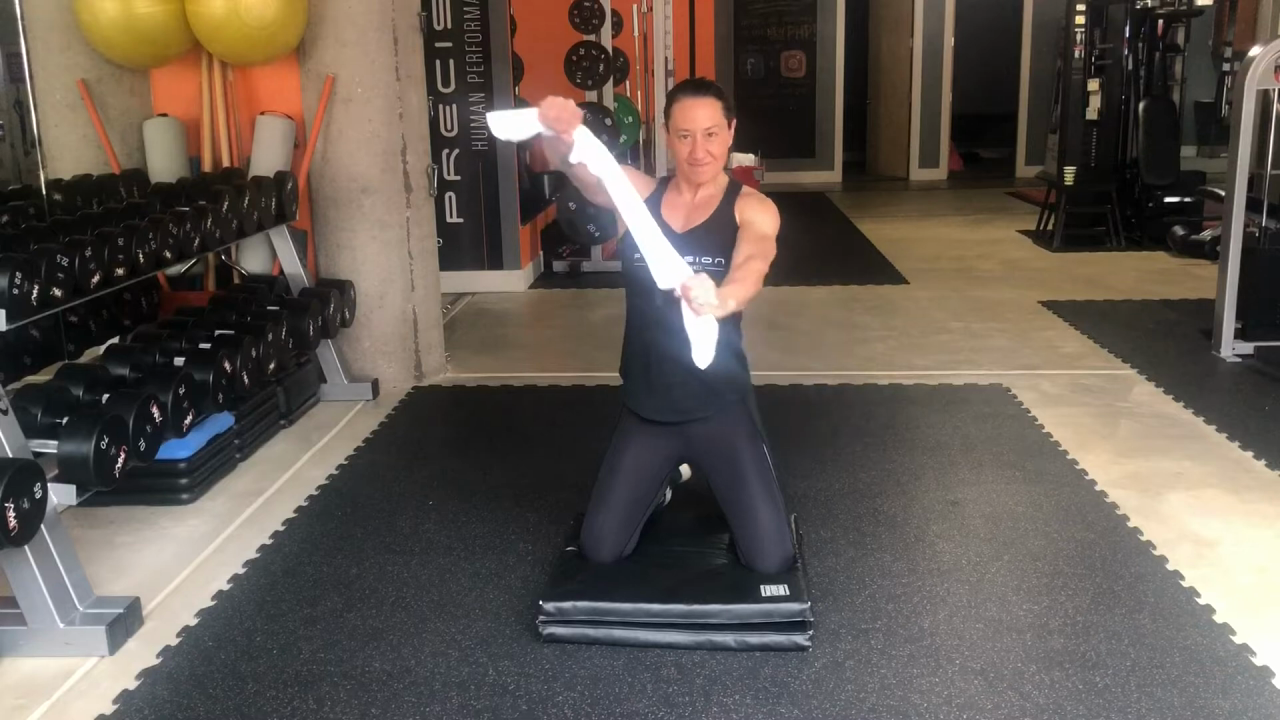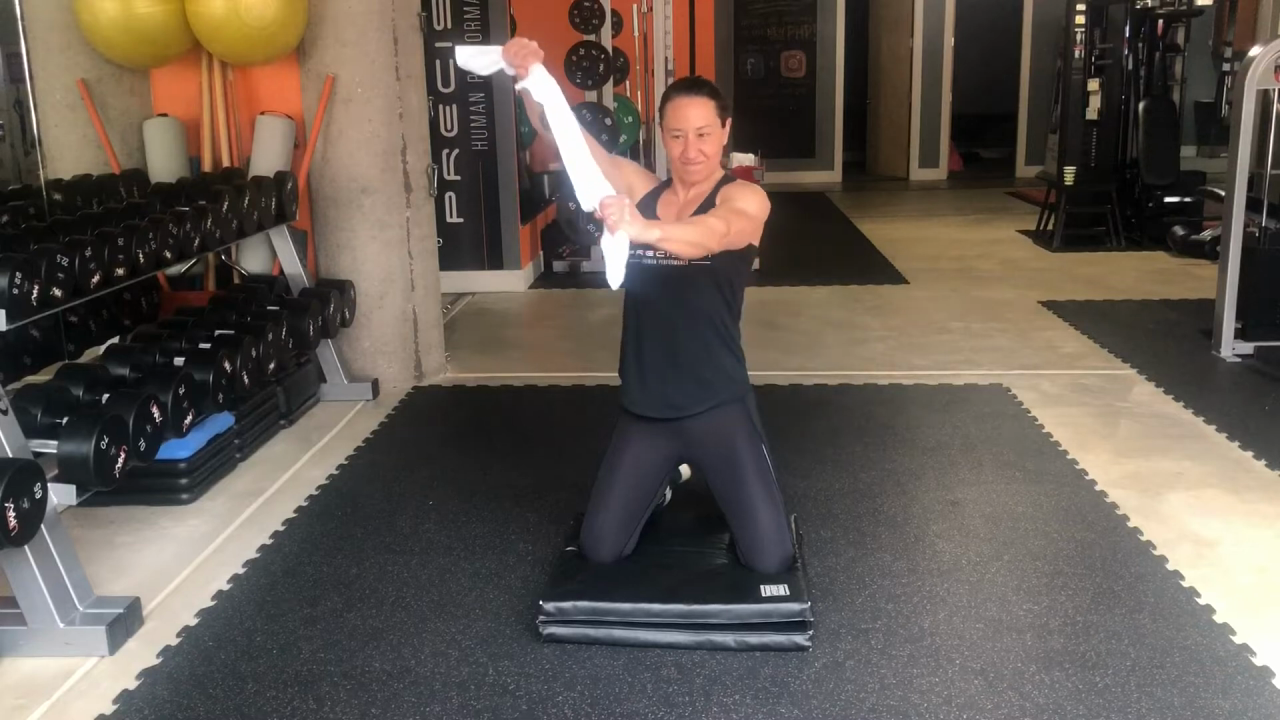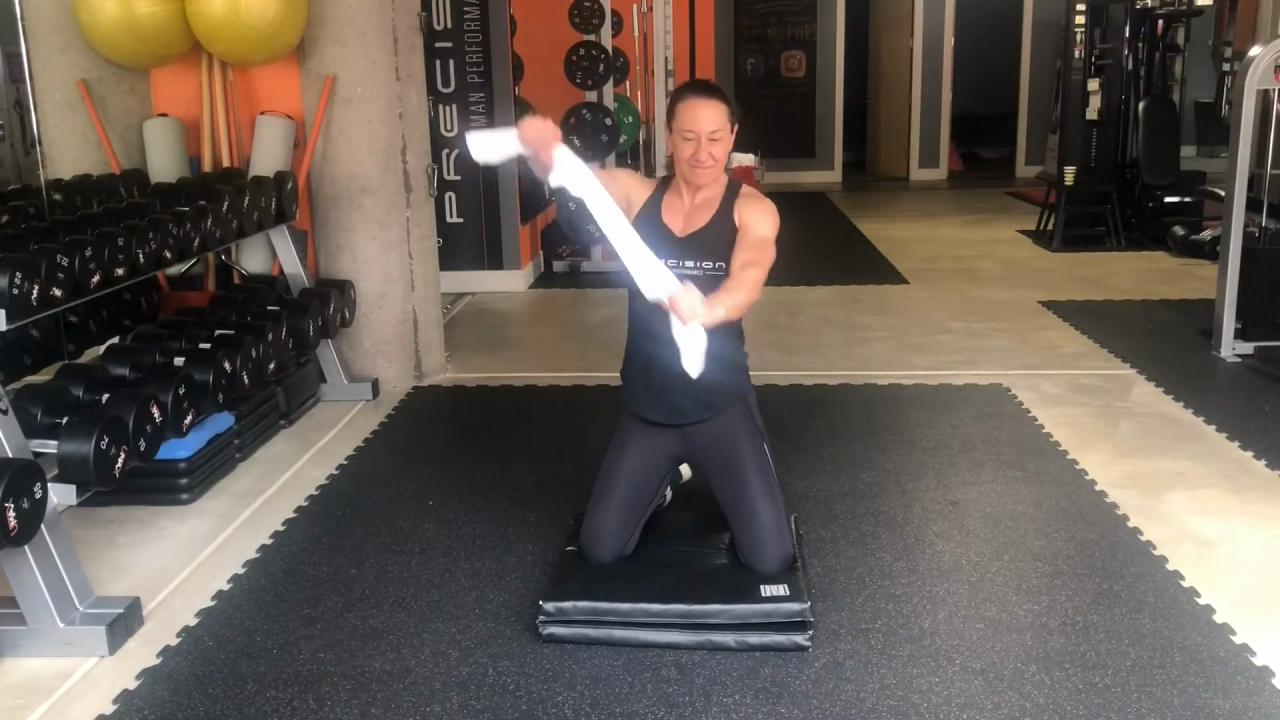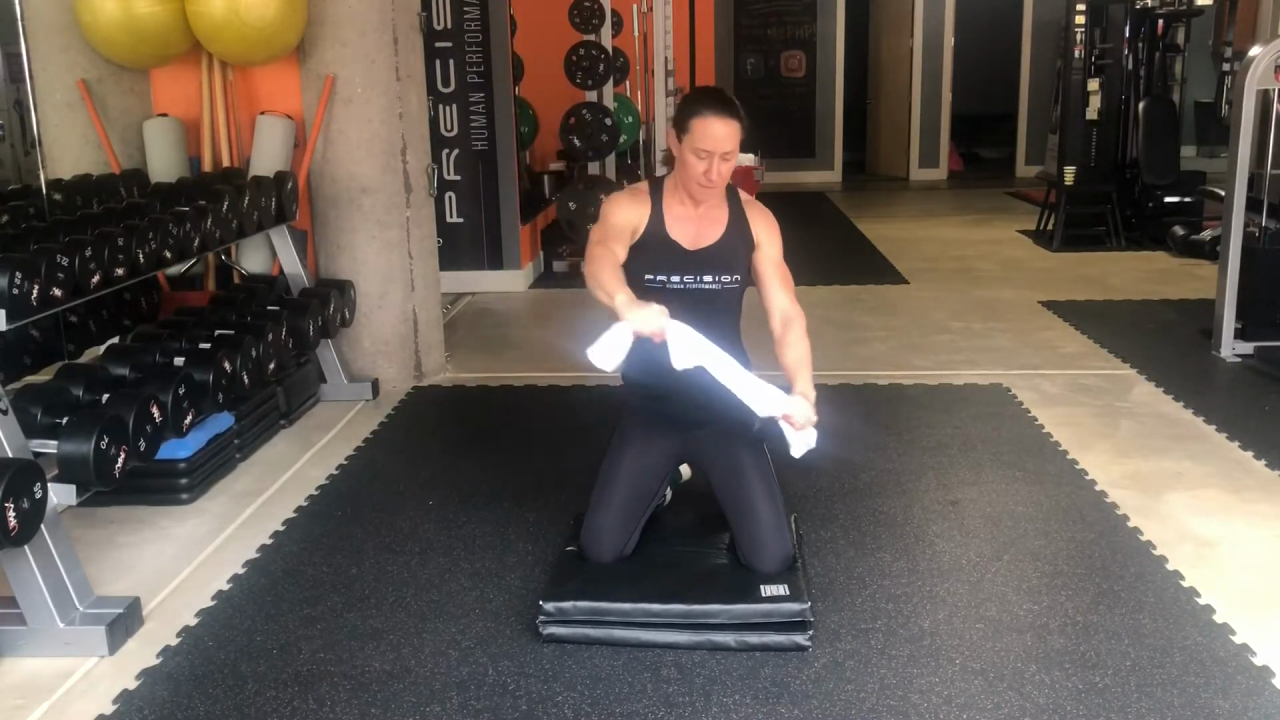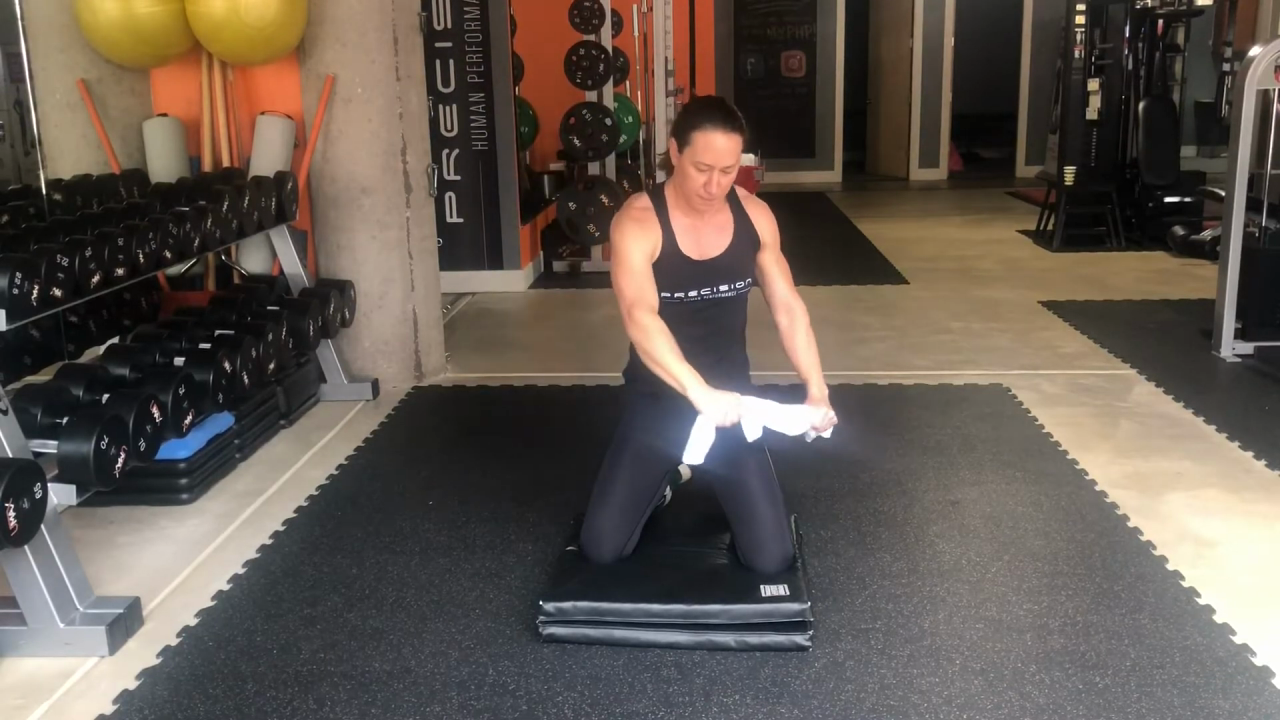
dt=0.7s
person 1, frame 1
left shoulder: (752, 208)
right shoulder: (634, 193)
left elbow: (753, 264)
right elbow: (574, 166)
left wrist: (721, 299)
right wrist: (558, 131)
left hip: (720, 407)
right hip: (644, 409)
left knee: (772, 559)
right knee: (599, 549)
left ankle: (715, 483)
right ankle: (660, 484)
person 1, frame 2
left shoulder: (746, 200)
right shoulder: (639, 189)
left elbow: (711, 234)
left wrist: (642, 228)
right wrist: (529, 76)
left hip: (719, 408)
right hip: (643, 409)
left knee: (771, 558)
right knee: (599, 549)
left ankle: (710, 482)
right ankle: (660, 484)
person 1, frame 3
left shoulder: (753, 209)
right shoulder: (637, 193)
left elbow: (749, 276)
left wrist: (709, 309)
right wrist: (541, 144)
left hip: (721, 408)
right hip: (646, 409)
left knee: (772, 559)
right knee: (599, 549)
left ankle: (721, 484)
right ankle: (661, 484)
person 1, frame 4
left shoulder: (755, 219)
right shoulder: (631, 206)
left elbow: (786, 314)
right elbow: (598, 258)
left wrist: (801, 388)
right wrist: (626, 303)
left hip: (727, 406)
right hip: (650, 407)
left knee: (772, 559)
right knee: (600, 548)
left ankle: (703, 477)
right ankle: (660, 483)
person 1, frame 5
left shoulder: (755, 215)
right shoulder: (637, 223)
left elbow: (788, 308)
right elbow: (639, 318)
left wrist: (817, 389)
right wrist: (699, 393)
left hip: (732, 401)
right hip: (655, 403)
left knee: (771, 559)
right knee: (601, 548)
left ankle: (714, 484)
right ankle: (660, 484)
